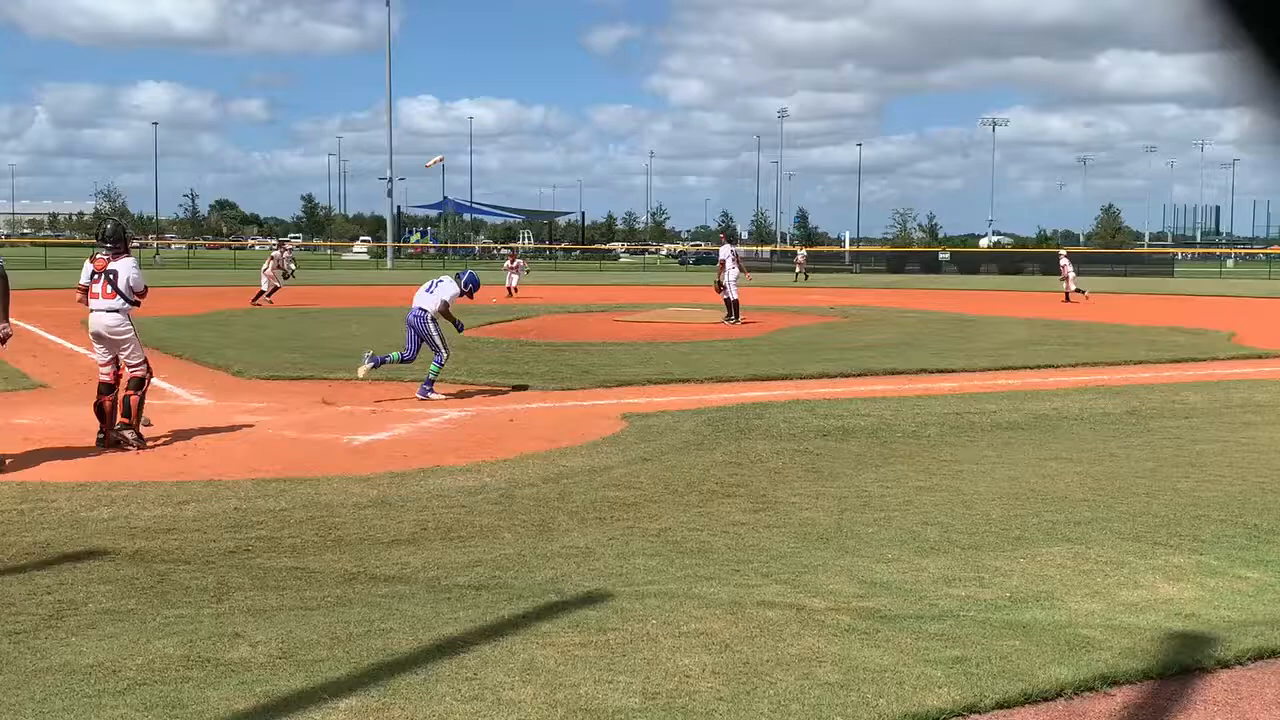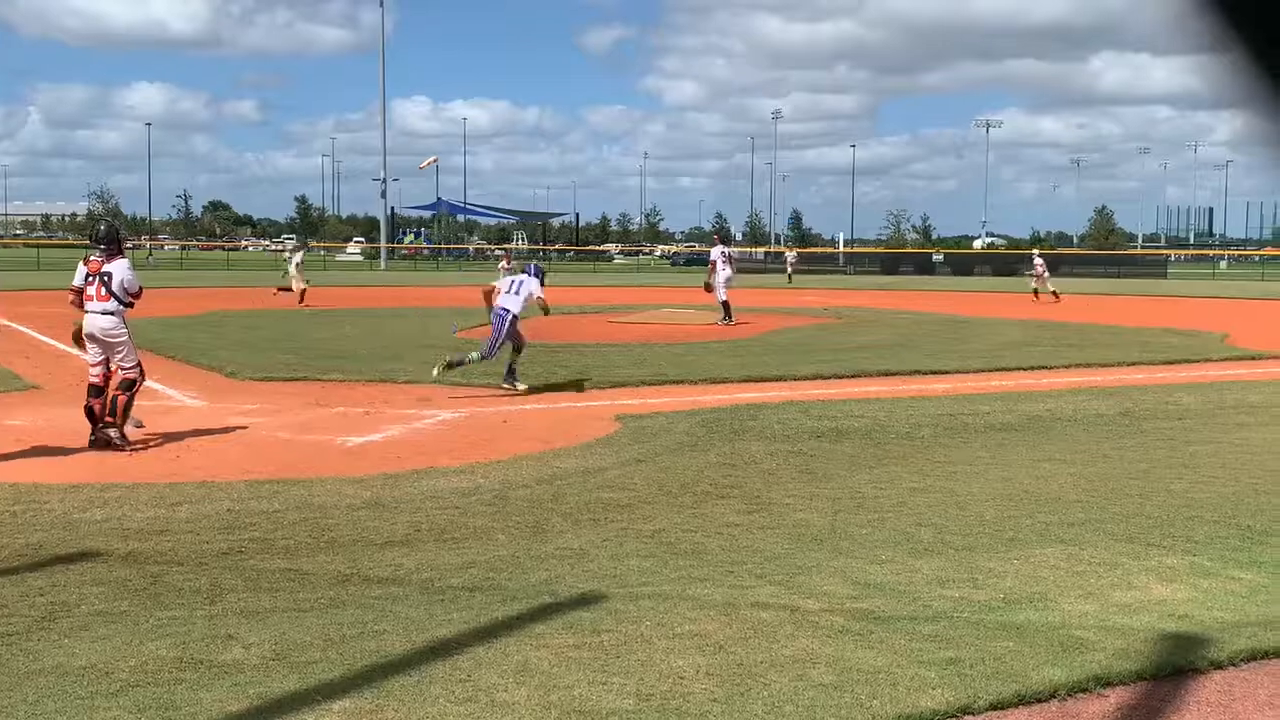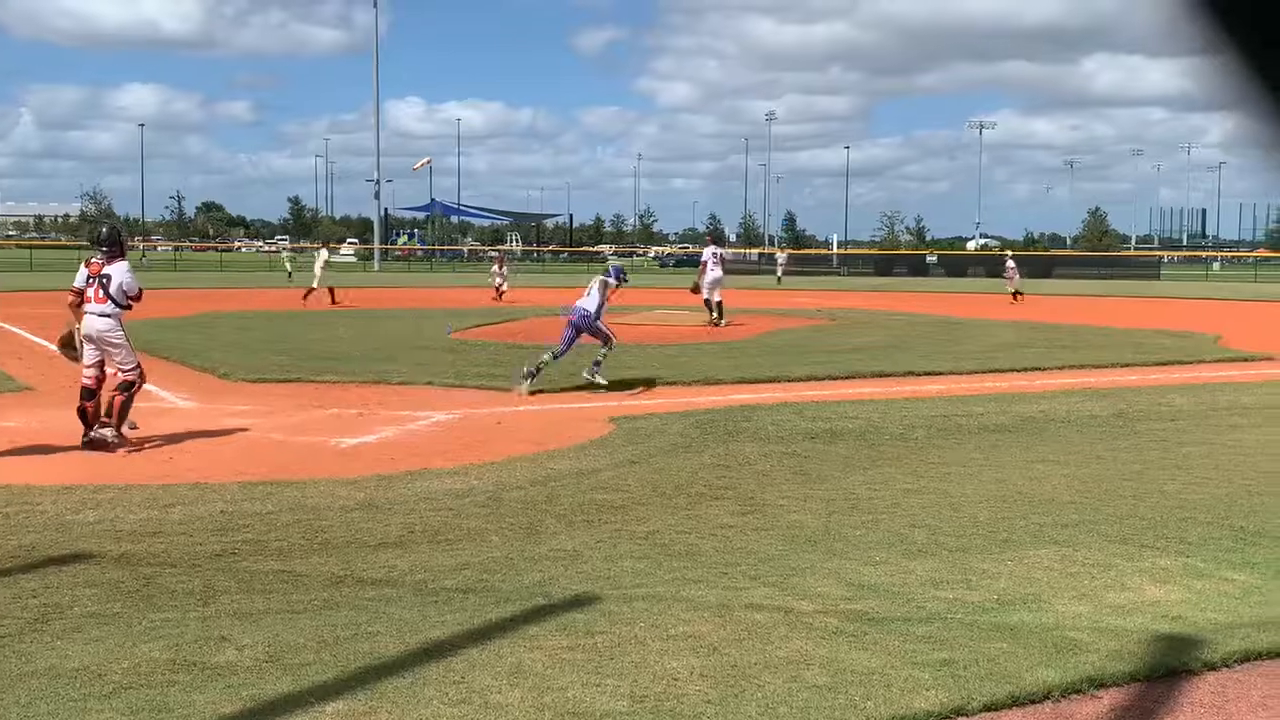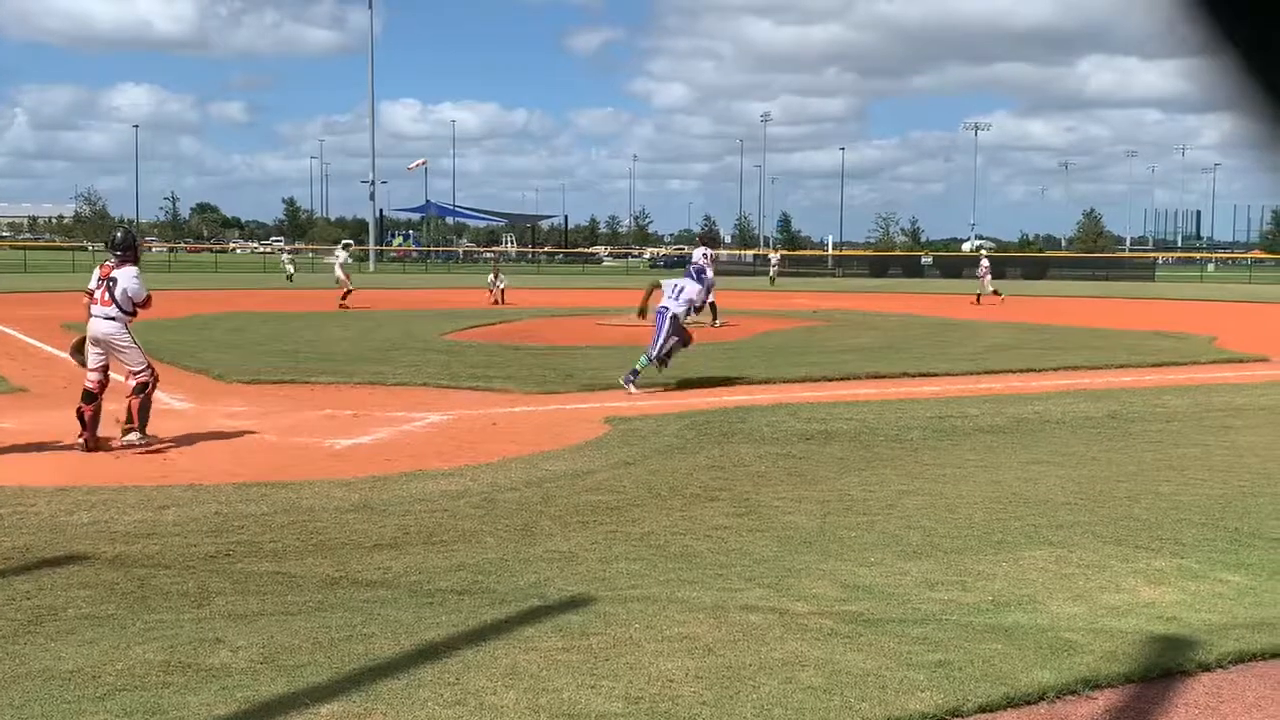
dt=0.2s
person 1, frame 1
left shoulder: (91, 262)
right shoulder: (128, 262)
left elbow: (80, 297)
right elbow: (142, 293)
left hip: (94, 320)
right hip: (118, 320)
left knee: (107, 375)
right knee: (139, 371)
left ankle: (106, 431)
right ankle: (127, 425)
person 1, frame 2
left shoulder: (85, 264)
right shoulder: (123, 264)
left elbow: (73, 298)
right elbow: (137, 294)
left hip: (89, 321)
right hip: (112, 323)
left knee: (97, 377)
right knee: (132, 374)
left ankle: (98, 433)
right ankle: (112, 425)
person 1, frame 3
left shoulder: (87, 265)
right shoulder: (122, 267)
left elbow: (72, 300)
right elbow: (137, 297)
left wrist: (80, 323)
left hip: (87, 323)
right hip: (109, 325)
left knee: (90, 378)
right knee: (133, 375)
left ankle: (90, 435)
right ankle: (108, 426)
person 1, frame 4
left shoulder: (102, 268)
right shoulder: (131, 272)
left elbow: (87, 301)
right elbow: (146, 304)
left hip: (94, 326)
right hip: (115, 329)
left knee: (95, 382)
right knee: (145, 377)
left ankle: (87, 436)
right ankle: (134, 432)
